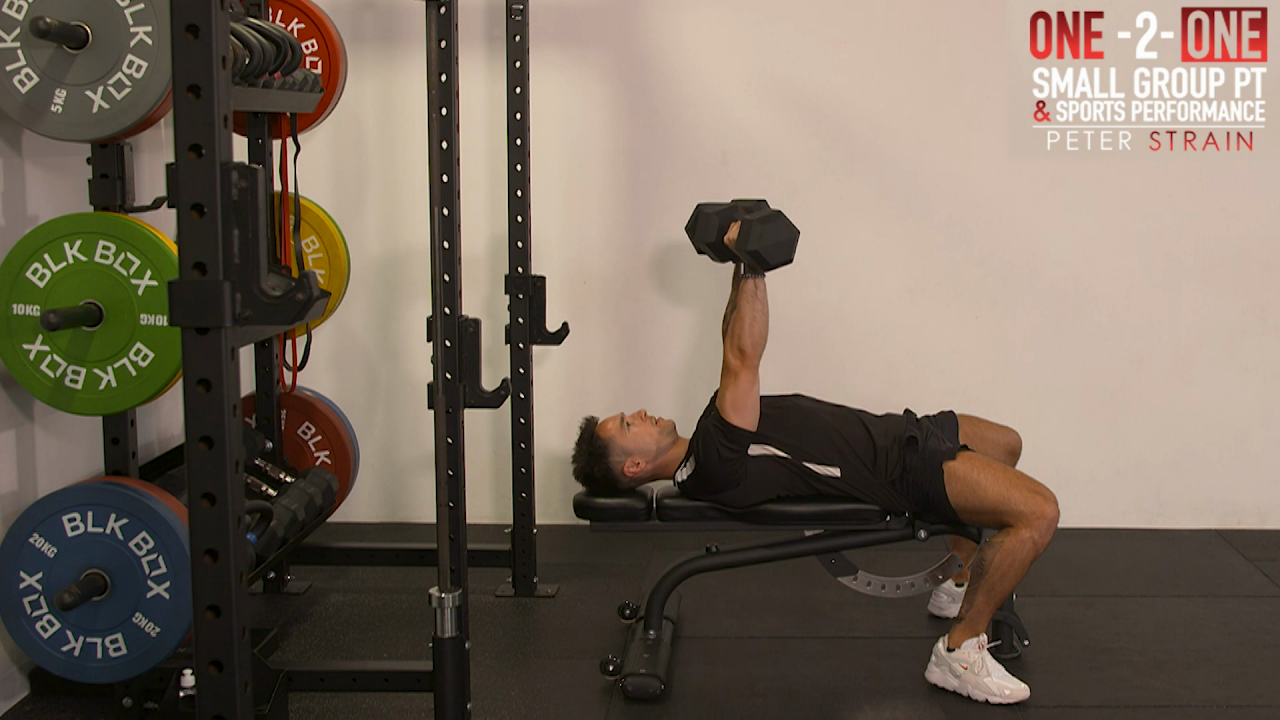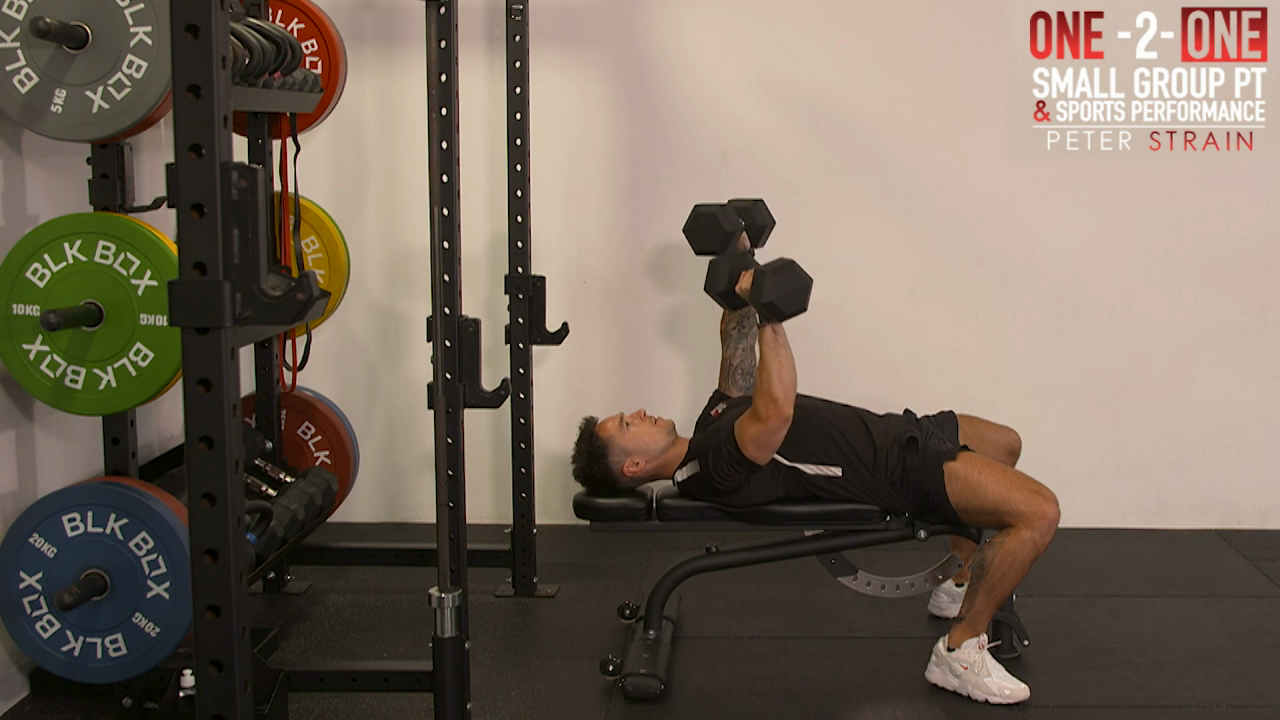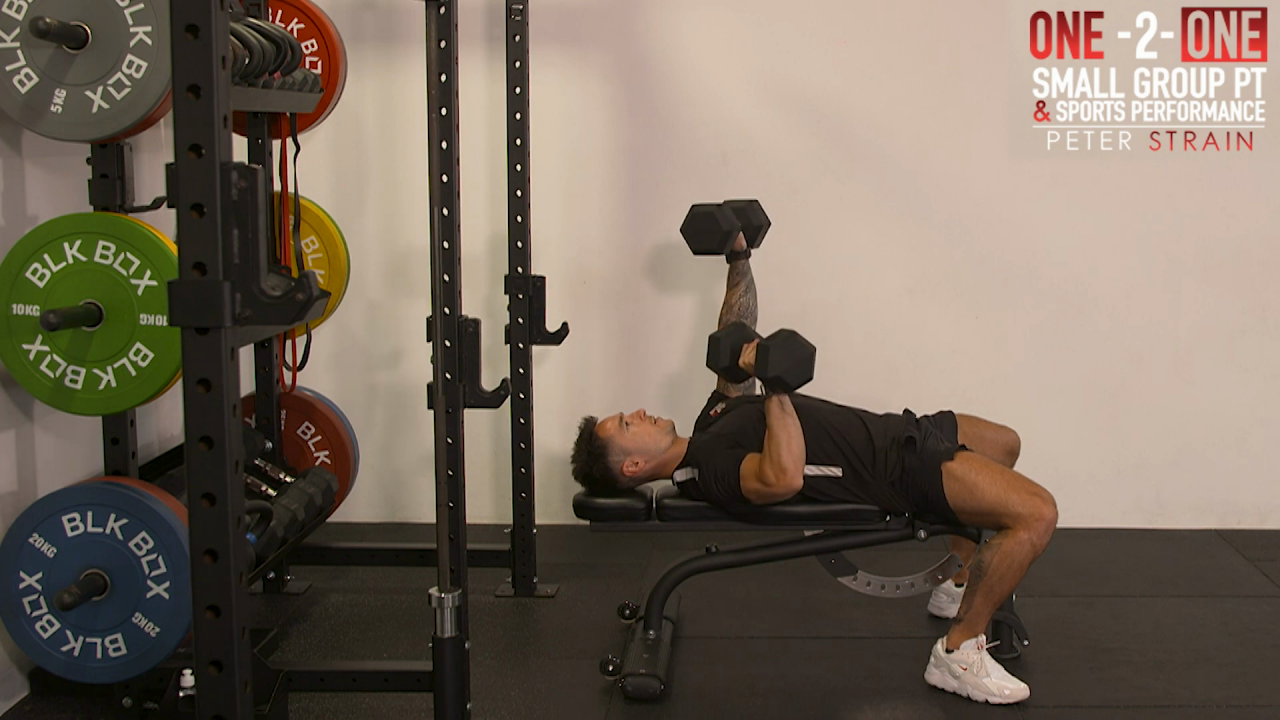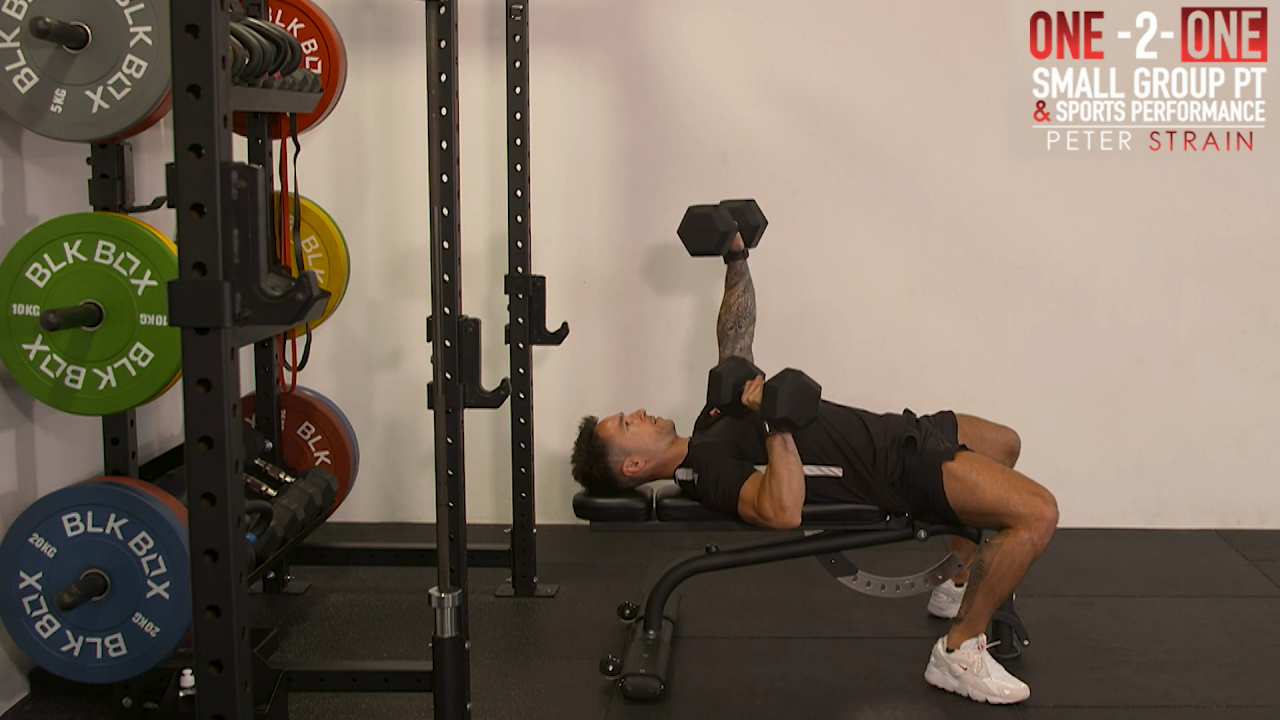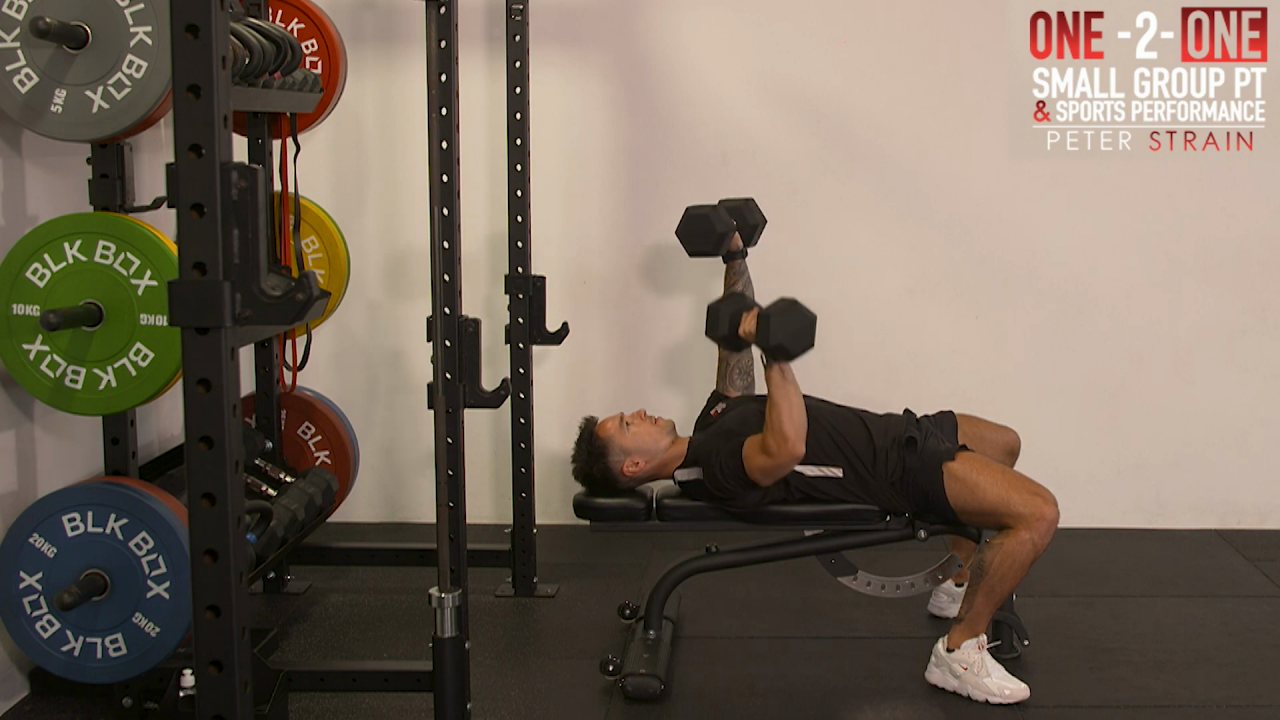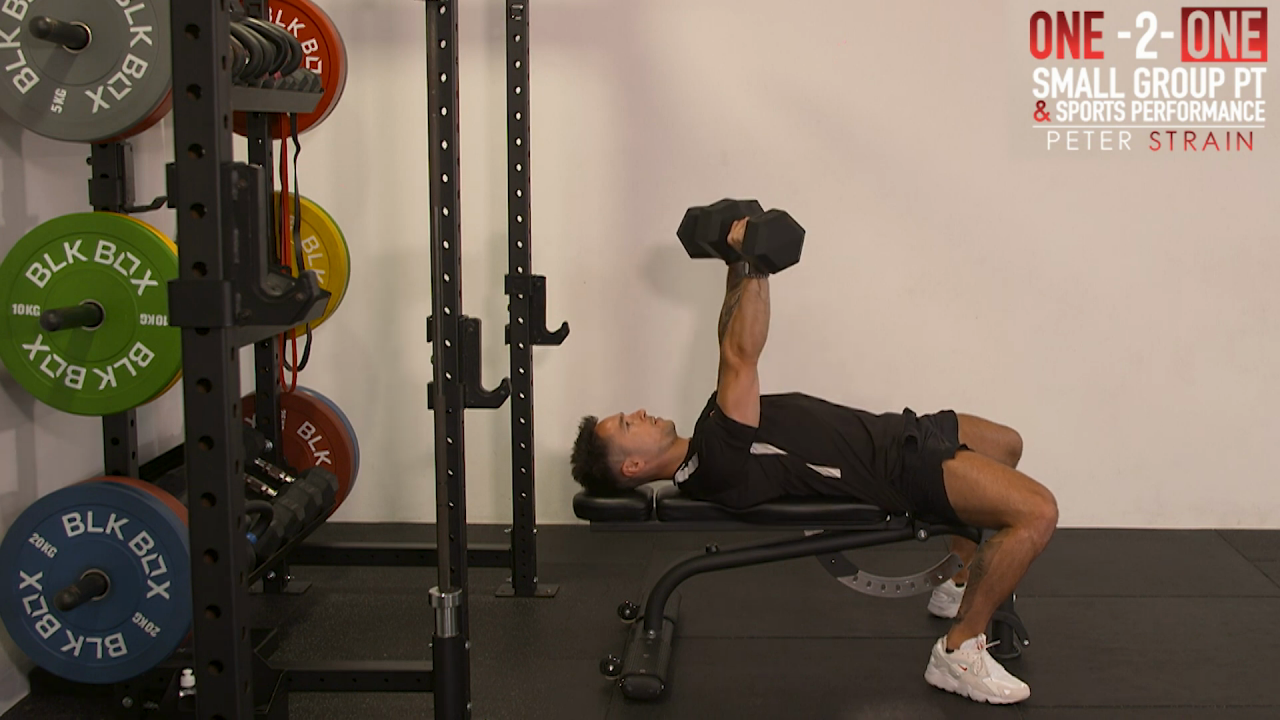
dt=0.7s
person 1, frame 1
left shoulder: (712, 433)
right shoulder: (712, 468)
left elbow: (737, 349)
right elbow: (743, 360)
left wrist: (743, 264)
right wrist: (752, 268)
right hip: (901, 470)
left knee: (1005, 444)
right knee: (1038, 511)
left ankle: (964, 586)
right ankle: (960, 653)
person 1, frame 2
left shoulder: (713, 423)
right shoulder: (711, 466)
left elbow: (737, 341)
right elbow: (777, 411)
right hip: (902, 470)
left knee: (1005, 444)
right knee: (1039, 512)
left ankle: (963, 587)
right ankle: (959, 652)
person 1, frame 3
left shoulder: (714, 422)
right shoulder: (708, 468)
right elbow: (786, 477)
left wrist: (739, 258)
right wrist: (773, 383)
right hip: (901, 470)
left knee: (1004, 443)
right knee: (1036, 513)
left ankle: (963, 586)
right ankle: (959, 654)
person 1, frame 4
left shoulder: (714, 420)
right shoulder: (709, 469)
left elbow: (735, 339)
right elbow: (784, 512)
left wrist: (736, 258)
right wrist: (775, 418)
right hip: (903, 470)
left knee: (1004, 444)
right knee: (1037, 512)
left ankle: (961, 587)
right ankle: (959, 653)
person 1, frame 5
left shoulder: (714, 422)
right shoulder: (710, 466)
left elbow: (737, 345)
right elbow: (789, 446)
left wrist: (735, 258)
right wrist: (774, 355)
right hip: (901, 470)
left knee: (1004, 443)
right knee: (1037, 512)
left ankle: (963, 586)
right ankle: (960, 653)
person 1, frame 6
left shoulder: (713, 425)
right shoulder: (713, 466)
left elbow: (733, 350)
right elbow: (741, 356)
left wrist: (739, 264)
right wrist: (756, 264)
right hip: (900, 470)
left knee: (1006, 445)
right knee: (1037, 511)
left ankle: (964, 586)
right ankle: (959, 653)
